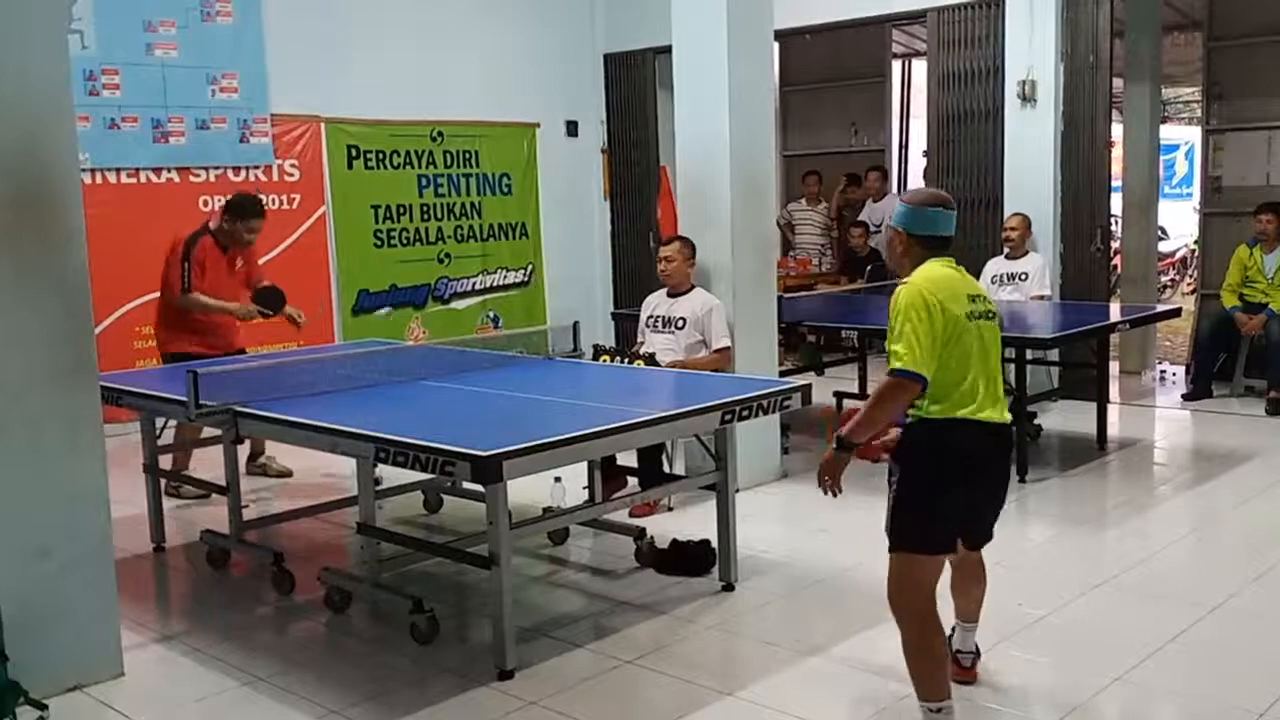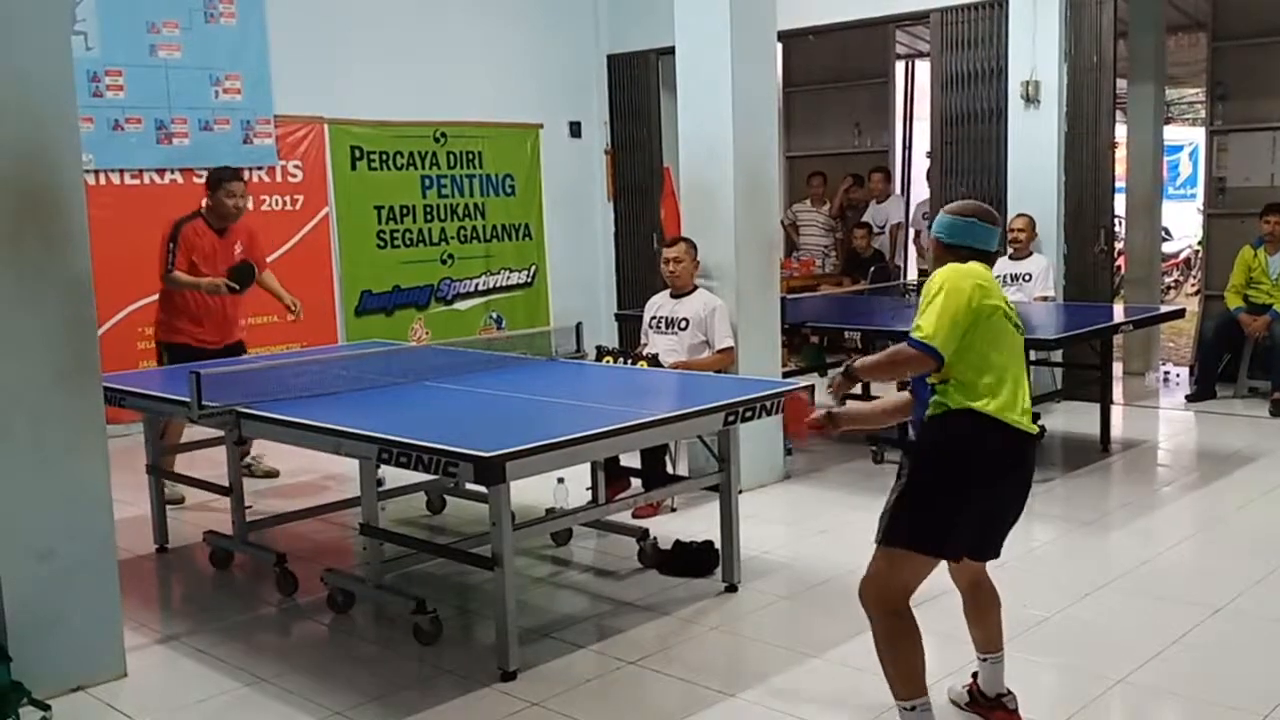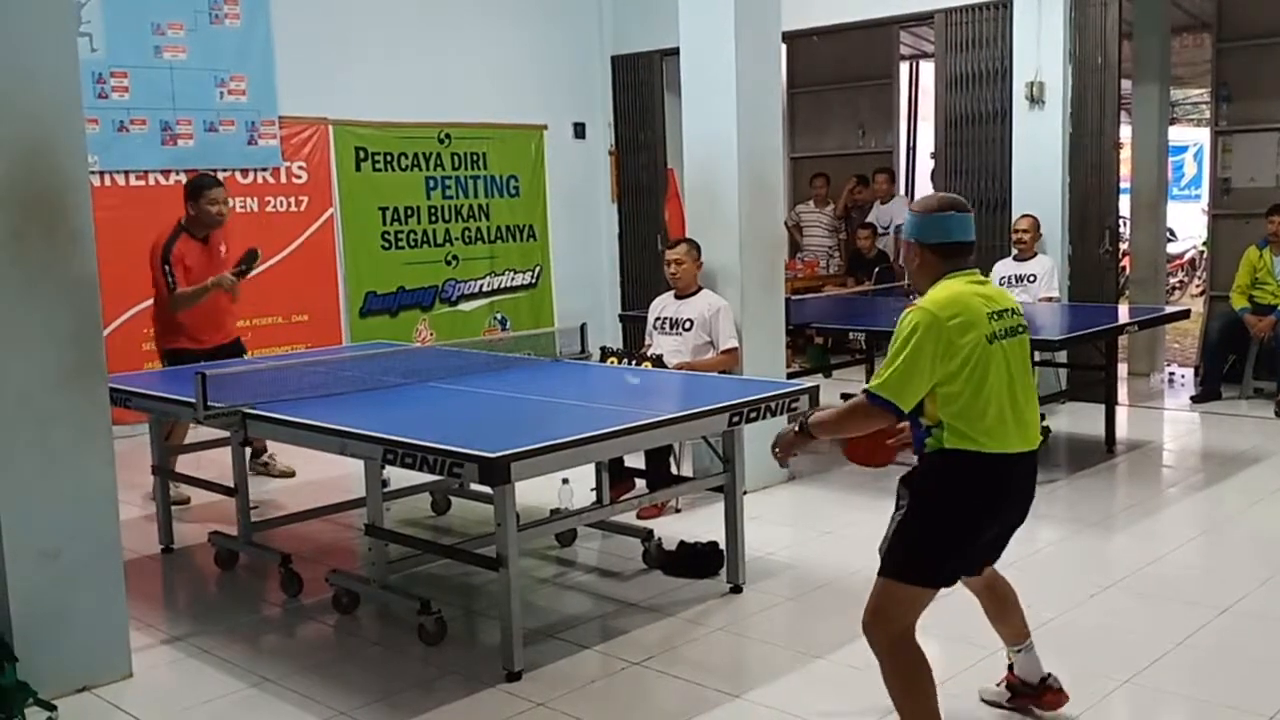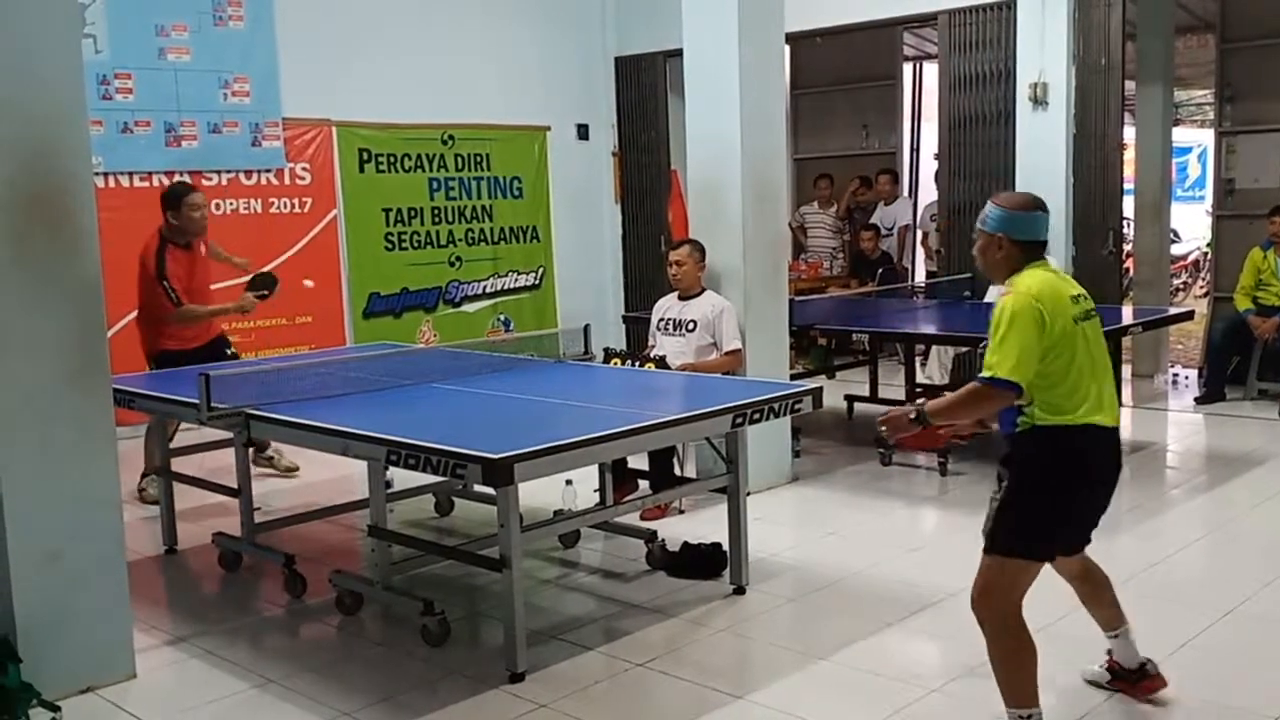
dt=1s
person 1, frame 1
left shoulder: (918, 290)
right shoulder: (973, 290)
left elbow: (905, 383)
left wrist: (845, 441)
right wrist: (904, 434)
left hip: (944, 447)
right hip: (991, 442)
left knee: (909, 595)
right knee: (965, 547)
right ankle: (962, 650)
person 1, frame 2
left shoulder: (954, 281)
right shoulder: (989, 292)
left elbow: (919, 360)
right elbow: (920, 399)
left wrist: (853, 369)
right wrist: (842, 417)
left hip: (965, 448)
right hip: (1010, 452)
left knee: (881, 594)
right knee: (966, 567)
person 1, frame 3
left shoulder: (935, 313)
right shoulder: (1000, 301)
left elbow: (878, 408)
left wrist: (805, 429)
right wrist: (922, 428)
left hip: (963, 475)
right hip: (1015, 471)
left knee: (885, 624)
right knee: (975, 570)
person 1, frame 4
left shoulder: (1022, 298)
right shoulder: (1062, 287)
left elbow: (1000, 393)
left wrist: (922, 414)
right wrist: (968, 416)
left hip: (1053, 455)
right hip: (1095, 449)
left knee: (993, 600)
right knee: (1066, 555)
right ankle: (1133, 667)
person 2, frame 1
left shoulder: (242, 247)
right shoulder: (192, 245)
left elbow: (257, 282)
right elbow: (183, 298)
left wrist: (286, 309)
right wrist: (234, 309)
left hip: (227, 342)
right hip: (184, 342)
left ankle: (257, 458)
right ankle: (176, 478)
person 2, frame 2
left shoulder: (244, 232)
right shoulder: (184, 230)
left elbow: (260, 270)
right elbow: (169, 277)
left wrist: (285, 297)
right wrist: (204, 283)
left hip: (226, 334)
right hip: (181, 334)
left ankle: (244, 457)
person 2, frame 3
left shoulder: (218, 232)
right shoulder: (169, 247)
right elbow: (174, 302)
left wrist: (231, 286)
right wrist: (210, 285)
left hip: (222, 335)
right hip: (182, 342)
left ankle: (260, 456)
person 2, frame 4
left shoulder: (193, 235)
right shoulder: (159, 259)
right elbow: (180, 314)
left wrist: (231, 260)
right wrist: (233, 308)
left hip: (206, 334)
right hip: (169, 344)
left ankle: (262, 450)
right ankle: (150, 476)
person 3, frame 1
left shoulder: (707, 304)
right shoulder: (651, 301)
left elbow: (724, 358)
left wrist: (685, 365)
left ankle: (651, 488)
right ankle: (610, 475)
person 3, frame 2
left shoulder: (710, 304)
right shoulder: (654, 303)
left elbow: (727, 357)
left wrist: (688, 365)
left ankle: (655, 489)
right ankle: (614, 476)
person 3, frame 3
left shoulder: (714, 305)
right shoulder: (658, 303)
left elbow: (731, 358)
left wrist: (692, 366)
left ankle: (659, 490)
right ankle: (618, 477)
person 3, frame 4
left shoulder: (717, 307)
right shoulder: (662, 305)
left elbow: (735, 360)
left wrist: (696, 367)
left ankle: (663, 492)
right ankle: (621, 479)
person 4, frame 1
right shoulder: (1244, 251)
right elbow: (1228, 289)
right wrist: (1237, 314)
right hip: (1246, 306)
right knee: (1206, 326)
right ankle: (1202, 385)
person 4, frame 2
right shoulder: (1249, 252)
right elbow: (1233, 290)
right wrist: (1242, 316)
right hip: (1251, 307)
right knee: (1210, 328)
right ankle: (1205, 386)
person 4, frame 3
right shoulder: (1254, 252)
right elbow: (1238, 291)
right wrist: (1247, 316)
right hip: (1256, 307)
right knee: (1215, 326)
right ankle: (1211, 387)
person 4, frame 4
right shoulder: (1258, 253)
right elbow: (1242, 293)
right wrist: (1251, 317)
right hip: (1260, 310)
right knee: (1220, 330)
right ankle: (1215, 388)
